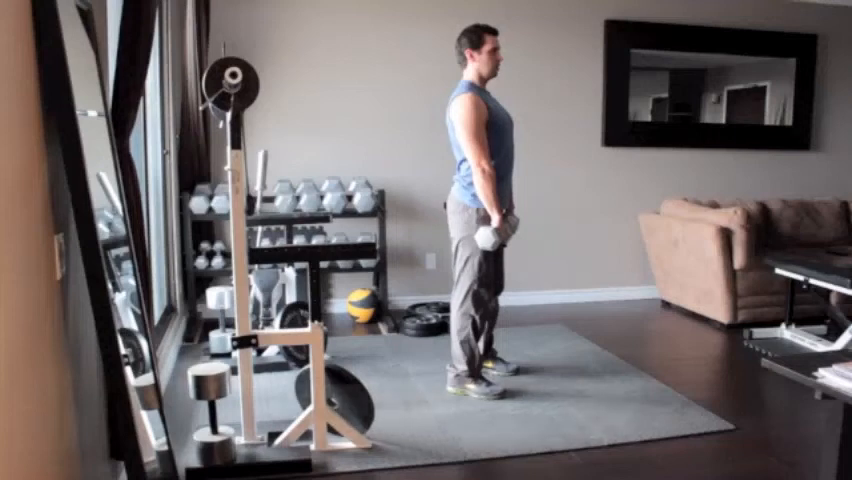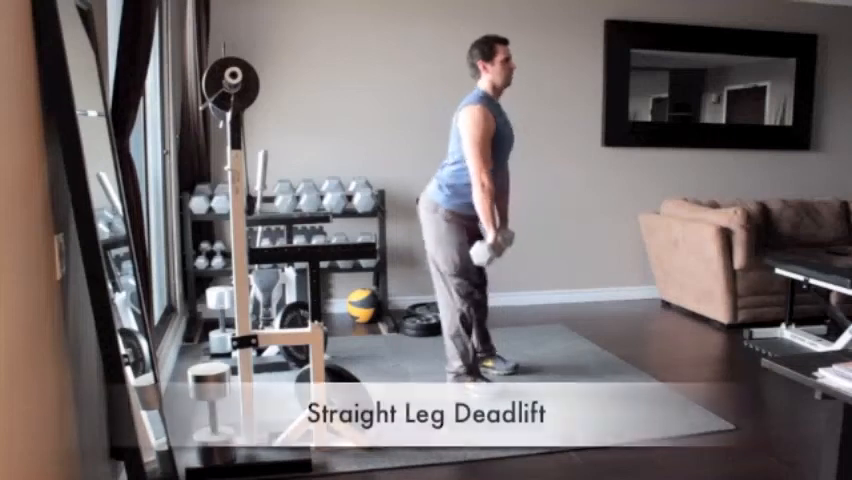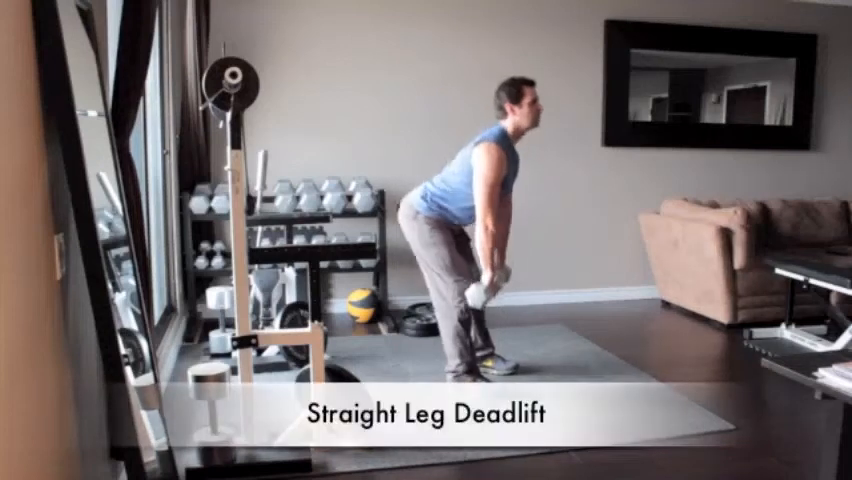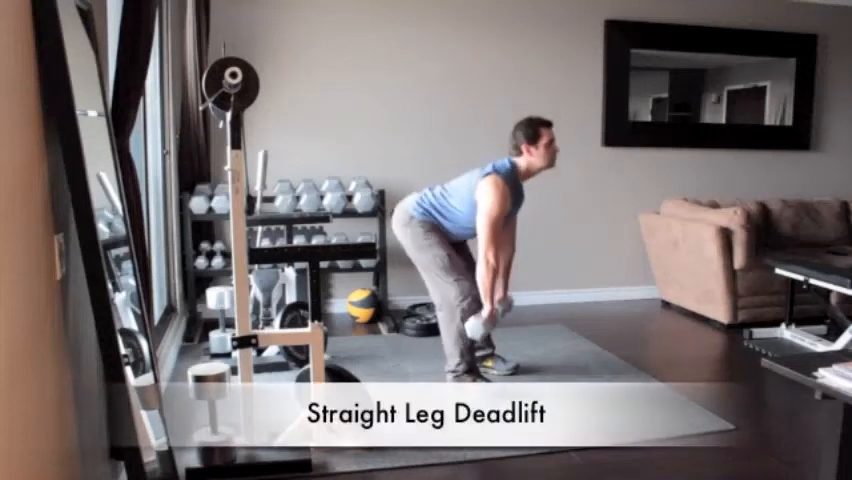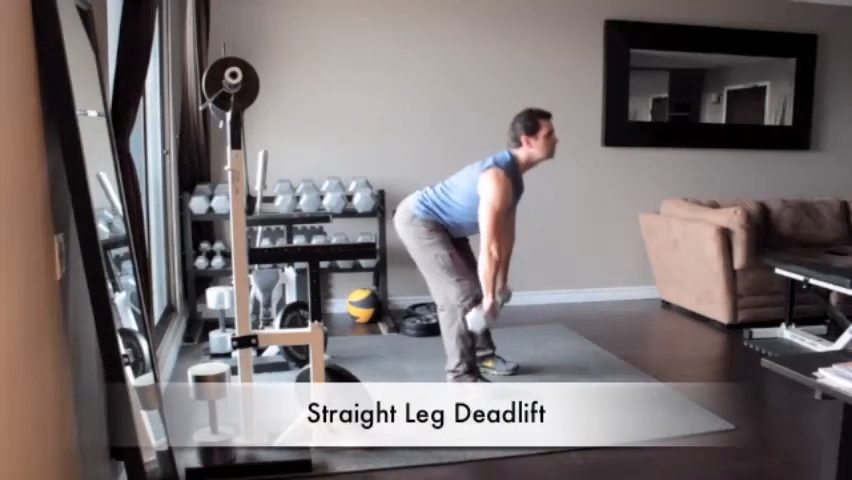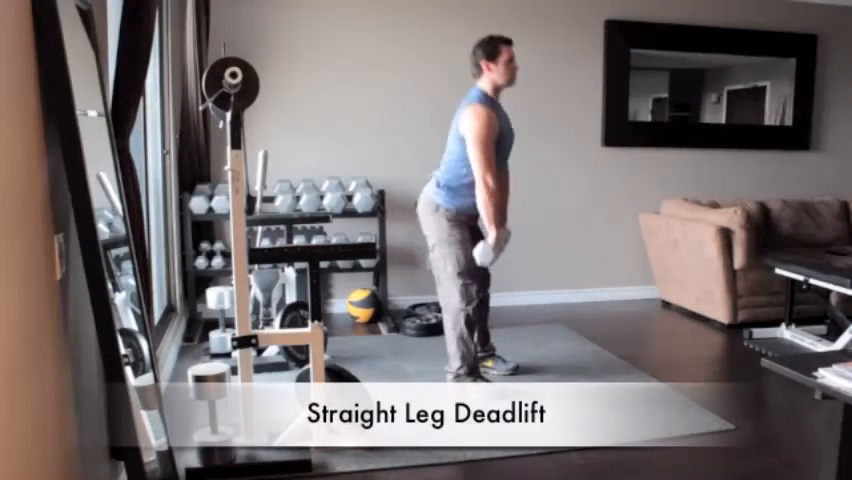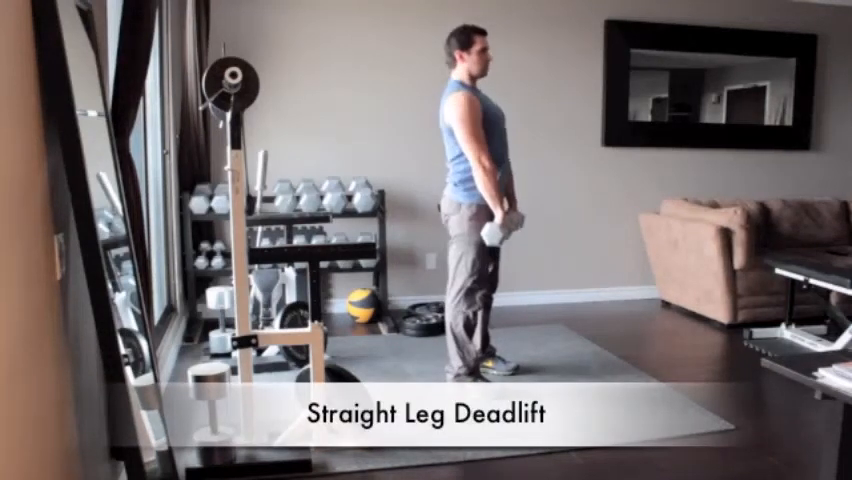
dt=0.4s
person 1, frame 1
left shoulder: (483, 97)
right shoulder: (467, 100)
right elbow: (480, 166)
left wrist: (507, 207)
right wrist: (495, 215)
left hip: (487, 207)
right hip: (474, 209)
left knee: (490, 289)
right knee: (471, 292)
left ankle: (484, 355)
right ankle: (462, 375)
person 1, frame 2
left shoulder: (494, 108)
right shoulder: (477, 111)
left elbow: (500, 172)
right elbow: (480, 180)
left wrist: (503, 222)
right wrist: (491, 230)
left hip: (465, 211)
right hip: (444, 210)
left knee: (475, 286)
right knee: (457, 290)
left ankle: (482, 354)
right ankle: (461, 373)
person 1, frame 3
left shoulder: (508, 147)
right shoulder: (492, 150)
left elbow: (503, 208)
right elbow: (486, 221)
left wrist: (500, 260)
right wrist: (489, 270)
left hip: (445, 219)
right hip: (423, 216)
left knee: (472, 286)
right knee: (455, 292)
left ankle: (483, 354)
right ankle: (461, 374)
person 1, frame 4
left shoulder: (514, 181)
right shoulder: (497, 186)
left elbow: (506, 241)
right elbow: (487, 256)
left wrist: (502, 290)
right wrist: (488, 305)
left hip: (440, 225)
right hip: (416, 222)
left knee: (474, 286)
right knee: (458, 293)
left ankle: (483, 355)
right ankle: (461, 375)
person 1, frame 5
left shoulder: (514, 173)
right shoulder: (499, 179)
left elbow: (505, 233)
right elbow: (489, 248)
left wrist: (501, 283)
right wrist: (489, 296)
left hip: (442, 223)
right hip: (418, 221)
left knee: (474, 286)
right knee: (460, 293)
left ankle: (483, 355)
right ankle: (462, 375)
person 1, frame 6
left shoulder: (494, 108)
right shoulder: (479, 111)
left elbow: (500, 172)
right elbow: (485, 180)
left wrist: (501, 223)
right wrist: (492, 230)
left hip: (462, 211)
right hip: (442, 210)
left knee: (479, 286)
right knee: (461, 293)
left ankle: (483, 355)
right ankle: (462, 375)
person 1, frame 7
left shoulder: (474, 96)
right shoulder: (460, 98)
left elbow: (500, 158)
right elbow: (480, 162)
left wrist: (511, 204)
right wrist: (499, 210)
left hip: (482, 204)
right hip: (468, 206)
left knee: (484, 287)
right knee: (465, 291)
left ankle: (482, 354)
right ankle: (462, 372)
